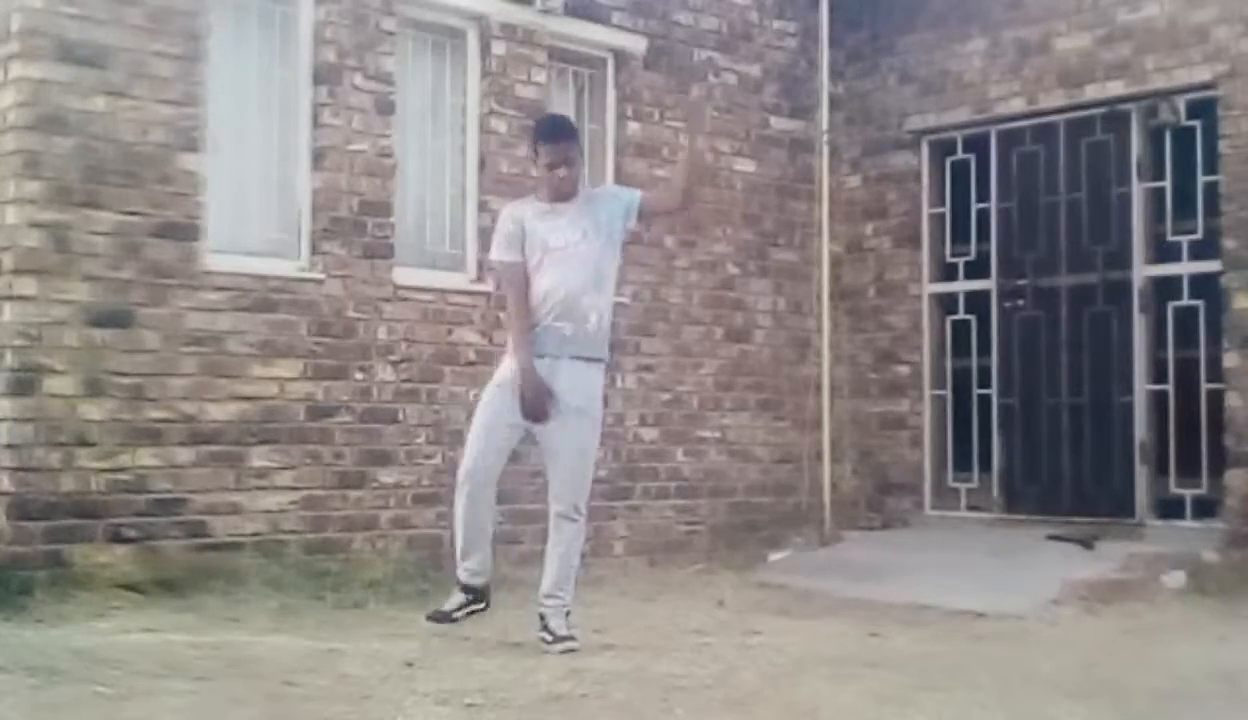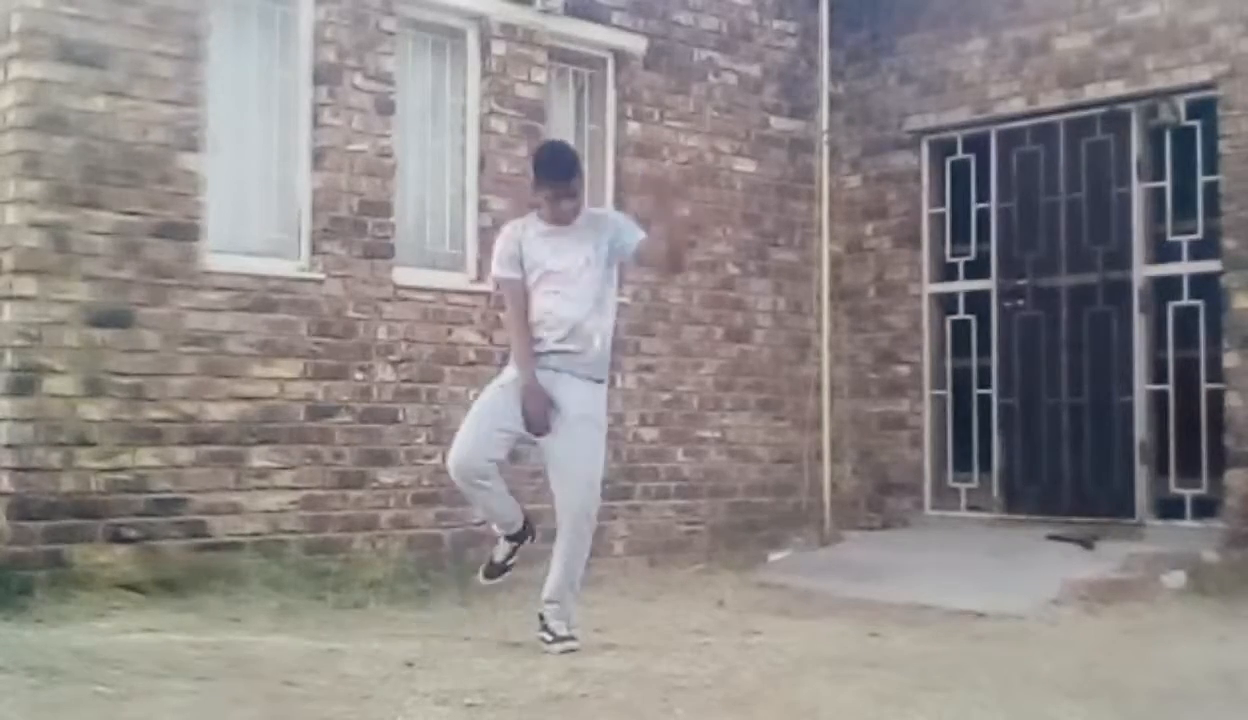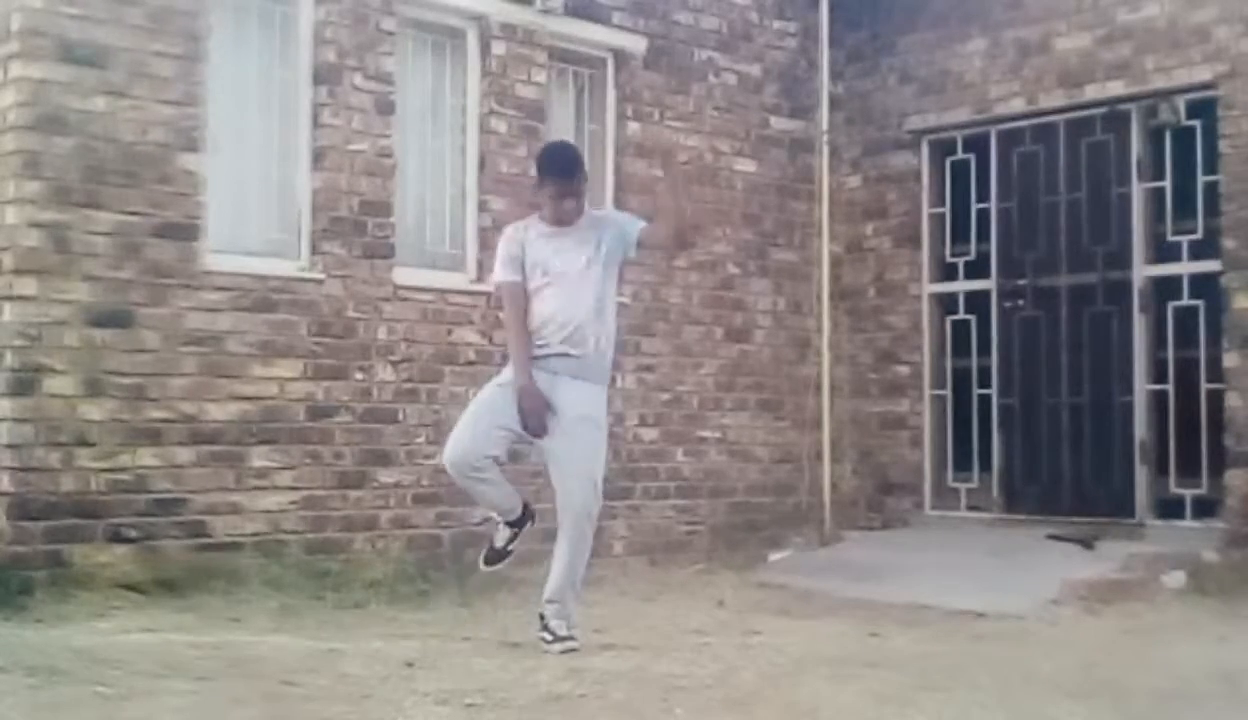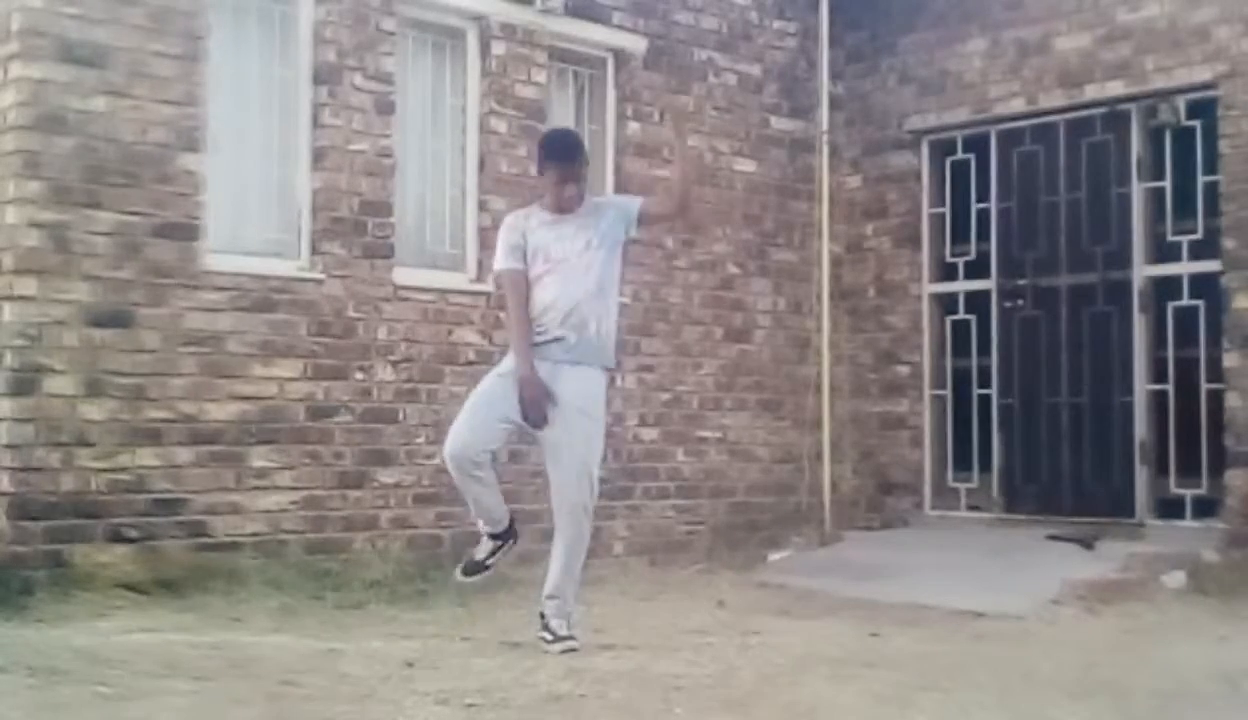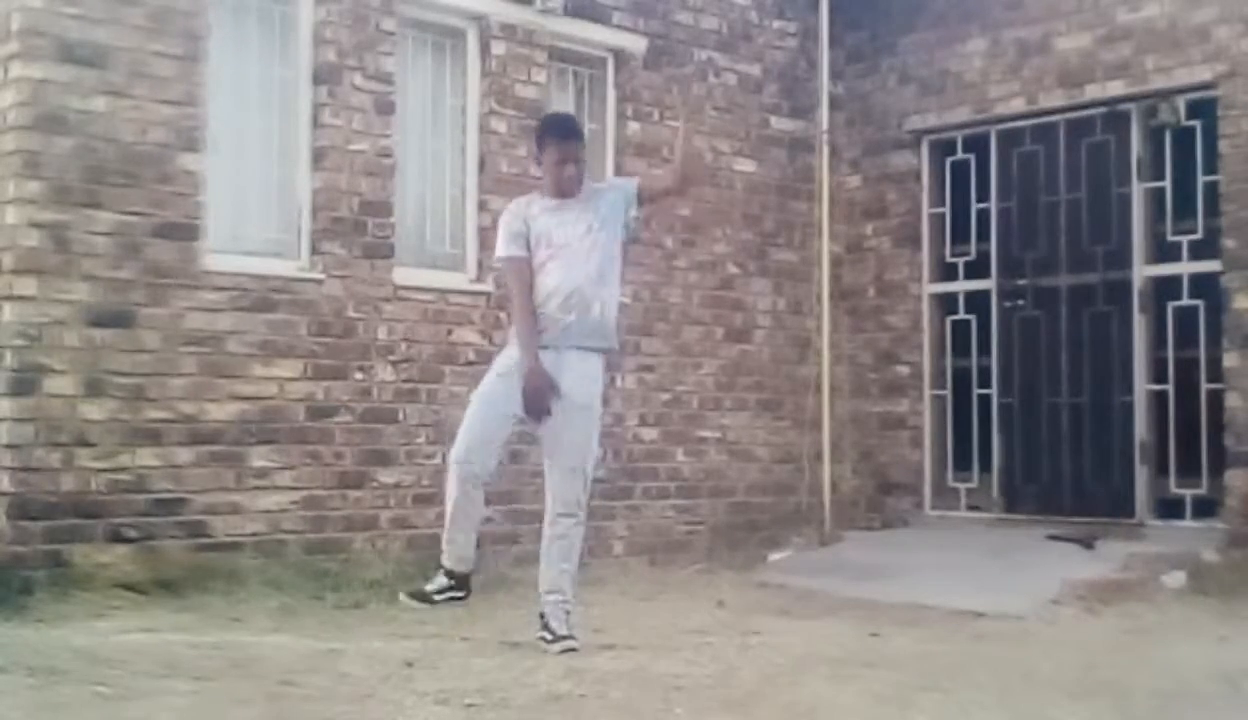
dt=0.1s
person 1, frame 1
left shoulder: (610, 203)
right shoulder: (516, 217)
left elbow: (677, 200)
right elbow: (516, 298)
left wrist: (689, 137)
right wrist: (526, 370)
left hip: (581, 369)
right hip: (524, 362)
left knee: (569, 498)
right knee: (475, 473)
left ankle: (554, 611)
right ankle: (472, 585)
person 1, frame 2
left shoulder: (609, 227)
right shoulder: (515, 236)
left elbow: (670, 262)
right elbow: (516, 315)
right wrist: (529, 385)
left hip: (582, 384)
right hip: (526, 374)
left knee: (580, 506)
right knee: (465, 460)
left ankle: (556, 614)
right ankle: (514, 527)
person 1, frame 3
left shoulder: (611, 229)
right shoulder: (517, 238)
left elbow: (674, 234)
right elbow: (515, 318)
left wrist: (674, 177)
right wrist: (525, 386)
left hip: (583, 385)
right hip: (526, 375)
left knee: (581, 505)
right knee: (462, 453)
left ankle: (556, 616)
right ankle: (514, 515)
person 1, frame 4
left shoulder: (612, 213)
right shoulder: (519, 226)
left elbow: (677, 206)
right elbow: (517, 305)
left wrist: (680, 142)
right wrist: (526, 375)
left hip: (583, 373)
right hip: (527, 363)
left knee: (576, 499)
right knee: (461, 448)
left ankle: (556, 612)
right ankle: (497, 528)
person 1, frame 5
left shoulder: (612, 198)
right shoulder: (519, 215)
left elbow: (679, 180)
right elbow: (520, 294)
left wrist: (684, 118)
right wrist: (531, 364)
left hip: (582, 360)
right hip: (525, 354)
left knee: (568, 494)
right knee: (467, 457)
left ankle: (554, 611)
right ankle: (455, 571)
